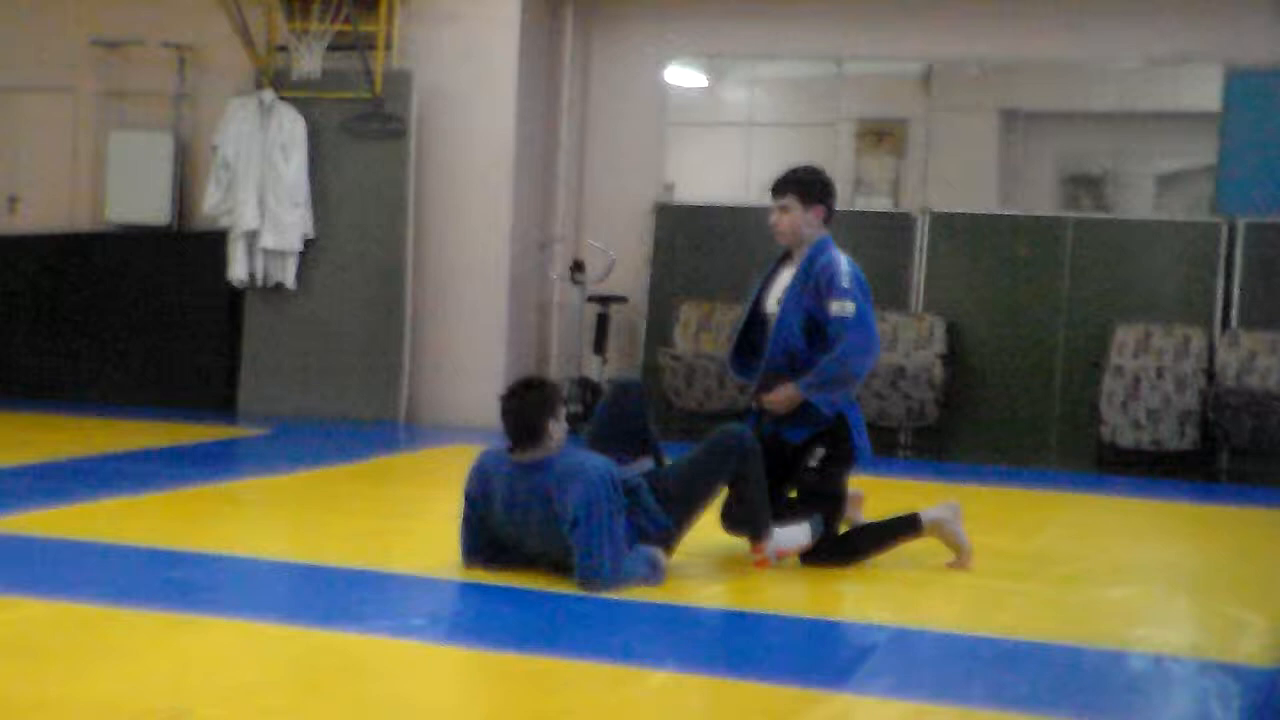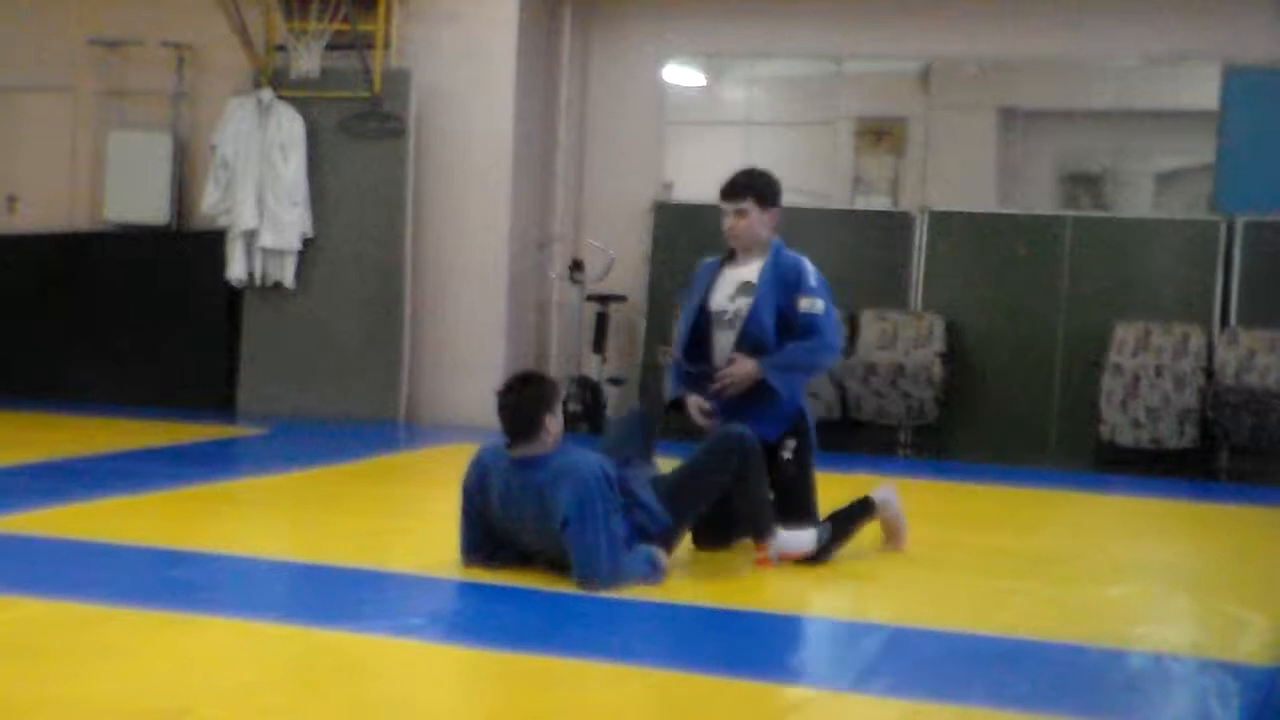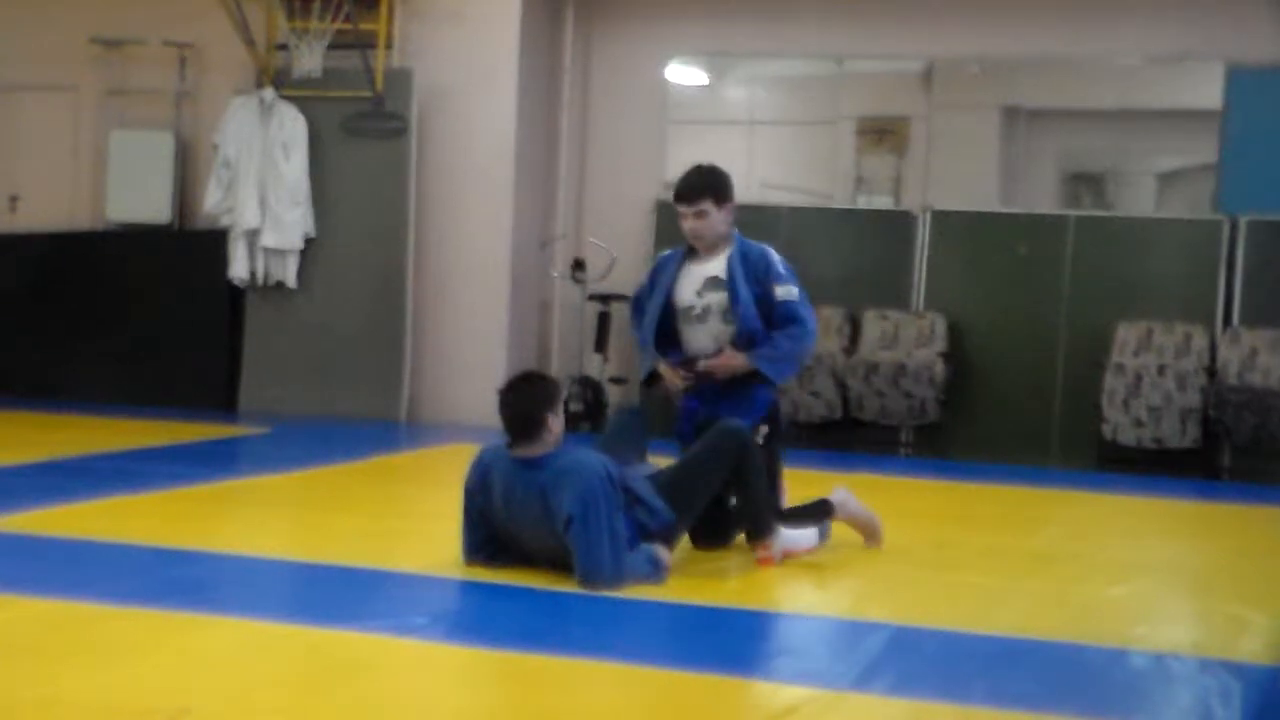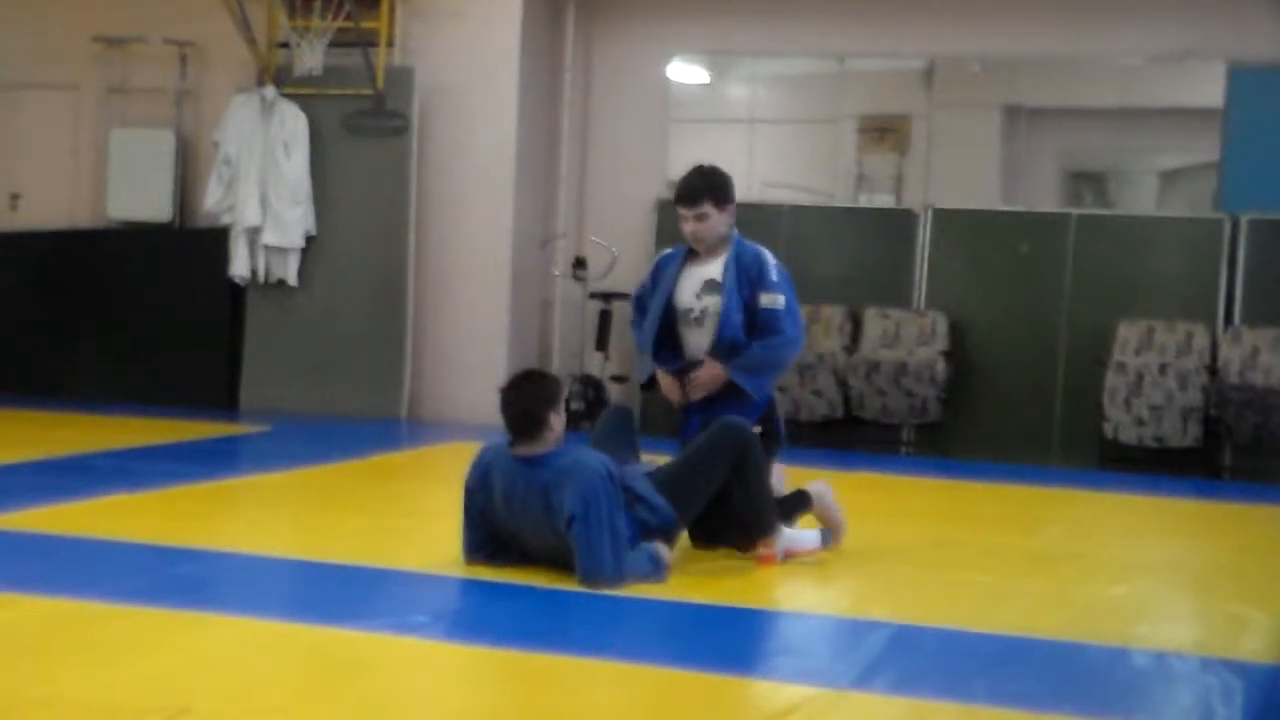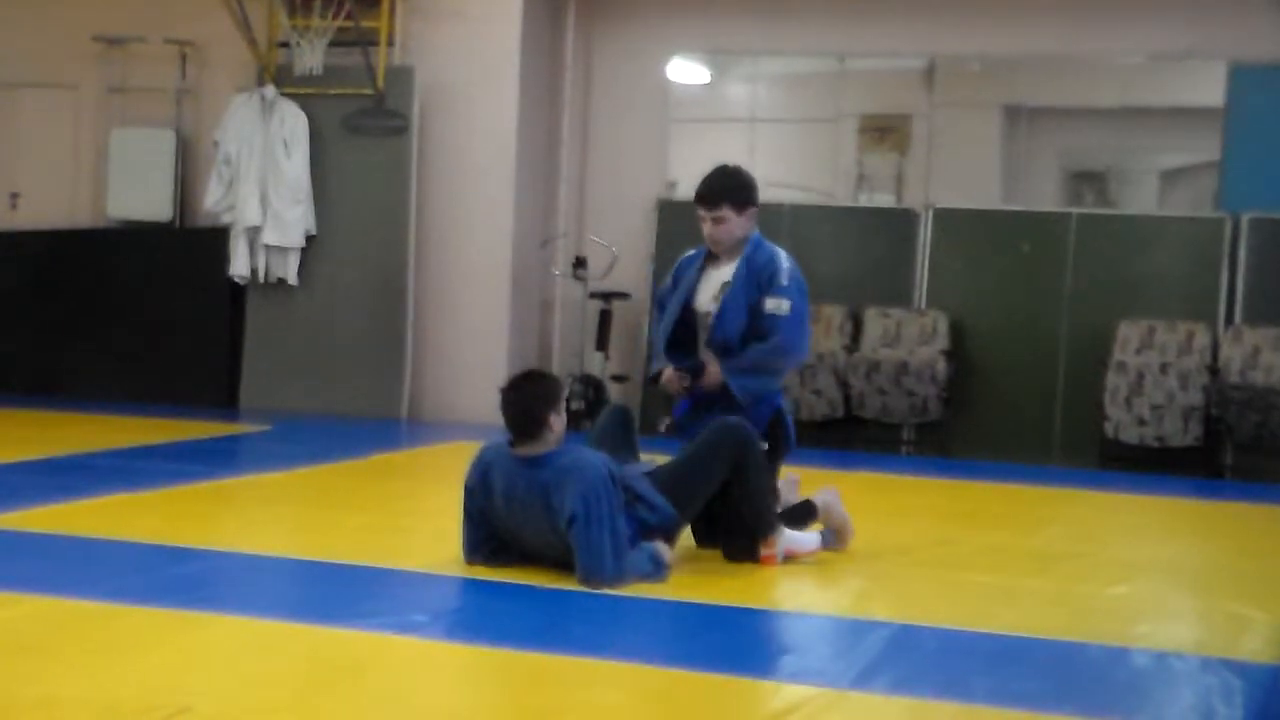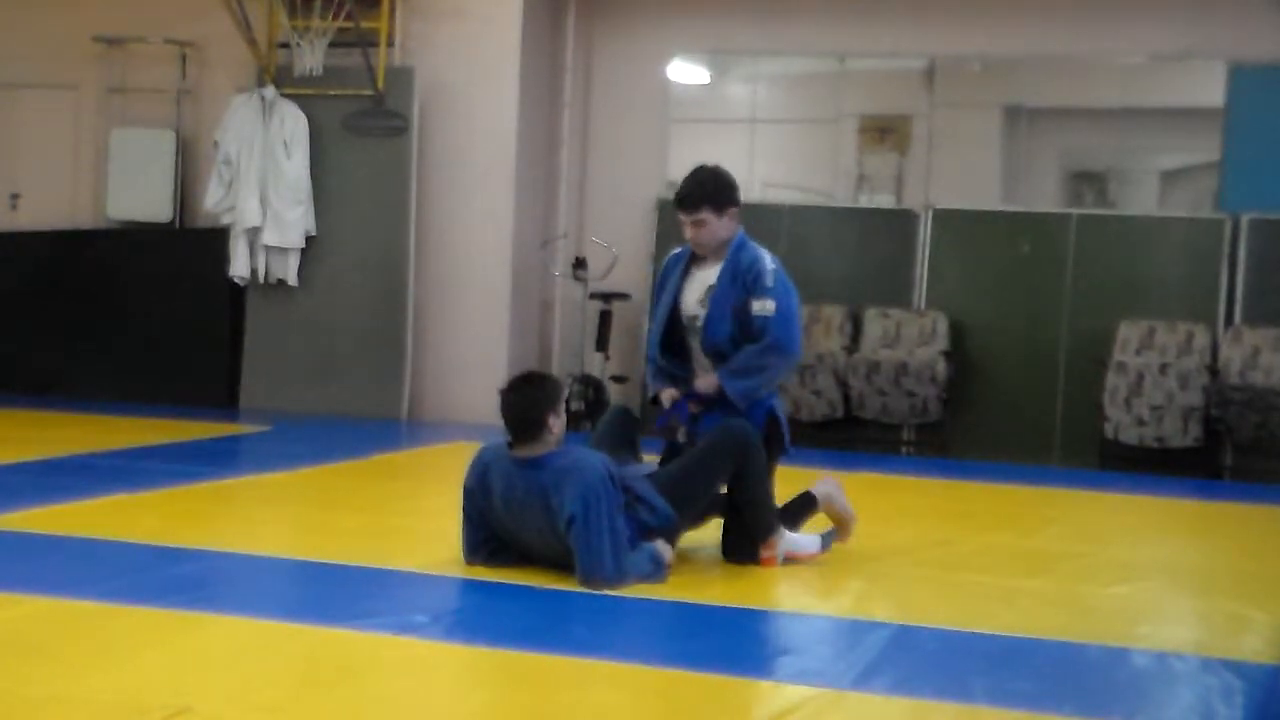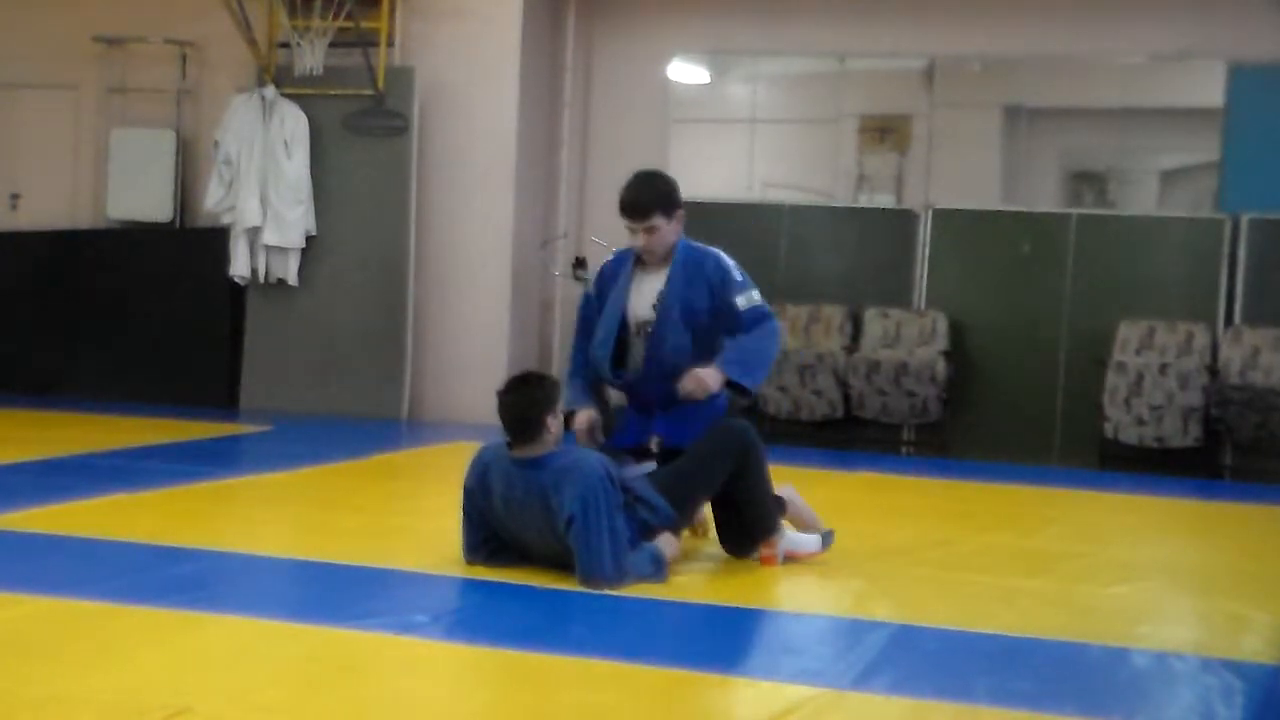
dt=0.4s
person 1, frame 1
left shoulder: (486, 467)
right shoulder: (584, 476)
left elbow: (477, 554)
right elbow: (601, 574)
left wrist: (543, 549)
right wrist: (650, 563)
right hip: (642, 524)
left knee: (627, 393)
right knee: (735, 441)
left ankle: (647, 469)
right ankle: (765, 540)
person 1, frame 2
left shoulder: (484, 464)
right shoulder: (578, 475)
left elbow: (478, 552)
right elbow: (600, 572)
left wrist: (539, 549)
right wrist: (651, 561)
right hip: (640, 527)
left knee: (637, 421)
right knee: (737, 442)
right ankle: (770, 541)
person 1, frame 3
left shoulder: (486, 466)
right shoulder: (581, 477)
left elbow: (478, 552)
right elbow: (602, 572)
left wrist: (543, 548)
right wrist: (653, 560)
right hip: (640, 526)
left knee: (628, 418)
right knee: (734, 436)
right ankle: (767, 539)
person 1, frame 4
left shoulder: (487, 464)
right shoulder: (584, 473)
left elbow: (479, 551)
right elbow: (604, 571)
left wrist: (541, 546)
right wrist: (654, 559)
right hip: (642, 524)
left knee: (619, 414)
right knee: (734, 435)
right ankle: (773, 539)
person 1, frame 5
left shoulder: (486, 464)
right shoulder: (584, 474)
left elbow: (479, 551)
right elbow: (604, 572)
left wrist: (545, 547)
right wrist: (655, 558)
right hip: (641, 523)
left knee: (618, 414)
right knee: (734, 435)
right ankle: (772, 539)
person 1, frame 6
left shoulder: (484, 465)
right shoulder: (583, 475)
left elbow: (478, 551)
right elbow: (604, 572)
left wrist: (539, 548)
right wrist: (655, 557)
left hip: (569, 531)
right hip: (639, 526)
left knee: (621, 417)
right knee: (737, 437)
right ankle: (772, 541)
person 1, frame 7
left shoulder: (485, 464)
right shoulder: (583, 473)
left elbow: (479, 551)
right elbow: (604, 572)
left wrist: (539, 548)
right wrist: (658, 554)
right hip: (638, 530)
right knee: (735, 436)
right ankle: (773, 539)
person 2, frame 1
left shoulder: (835, 269)
right shoulder: (783, 268)
left elbow: (858, 348)
left wrist: (801, 392)
right wrist: (762, 387)
left hip: (822, 424)
right hip: (779, 422)
left knee: (821, 552)
left ankle: (931, 522)
right ankle: (840, 505)
person 2, frame 2
left shoulder: (795, 271)
right shoulder: (710, 272)
left elbow: (825, 344)
right elbow: (685, 341)
left wrist: (761, 368)
right wrist: (687, 393)
left hip: (777, 420)
right hip: (722, 420)
right knee: (710, 537)
person 2, frame 3
left shoulder: (760, 260)
right shoulder: (668, 266)
left elbow: (801, 329)
right elbow: (641, 315)
left wrist: (750, 361)
right wrist: (659, 362)
left hip: (750, 409)
right hip: (694, 410)
right knee: (707, 535)
left ankle: (836, 507)
person 2, frame 4
left shoulder: (757, 263)
right shoulder: (668, 264)
left elbow: (786, 336)
right elbow: (643, 318)
left wrist: (727, 371)
right wrist: (659, 371)
left hip: (744, 407)
right hip: (693, 418)
left knee: (739, 533)
right knee: (705, 533)
left ankle: (807, 500)
person 2, frame 5
left shoulder: (774, 266)
right shoulder: (691, 264)
left elbow: (787, 345)
right elbow: (663, 318)
left wrist: (727, 373)
right wrist: (666, 366)
left hip: (753, 414)
right hip: (702, 411)
right knee: (708, 531)
left ankle: (817, 509)
person 2, frame 6
left shoulder: (759, 269)
right shoulder: (676, 266)
left elbow: (781, 345)
right elbow: (661, 337)
left wrist: (722, 380)
right wrist: (663, 384)
left hip: (747, 416)
right hip: (696, 413)
person 2, frame 7
left shoulder: (712, 268)
right shoulder: (612, 273)
left elbow: (762, 326)
right elbow: (587, 344)
left wrist: (721, 370)
right wrist: (584, 403)
left hip: (692, 421)
right hip: (635, 419)
